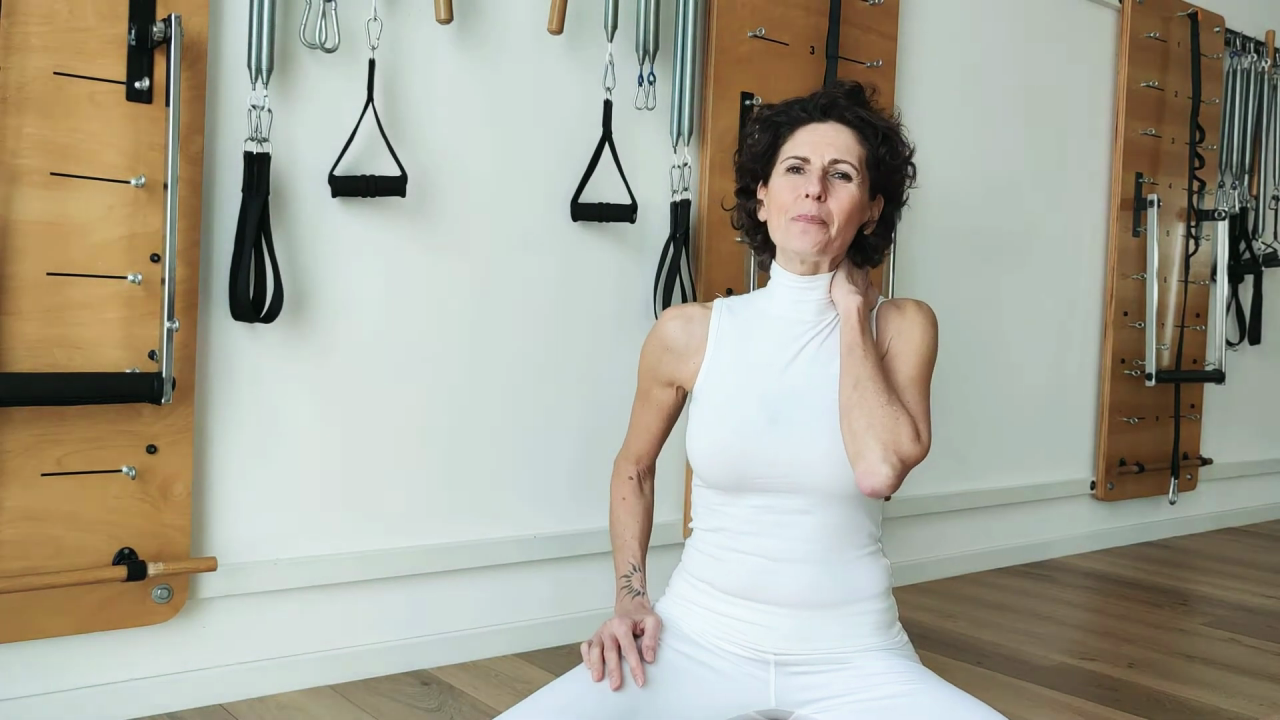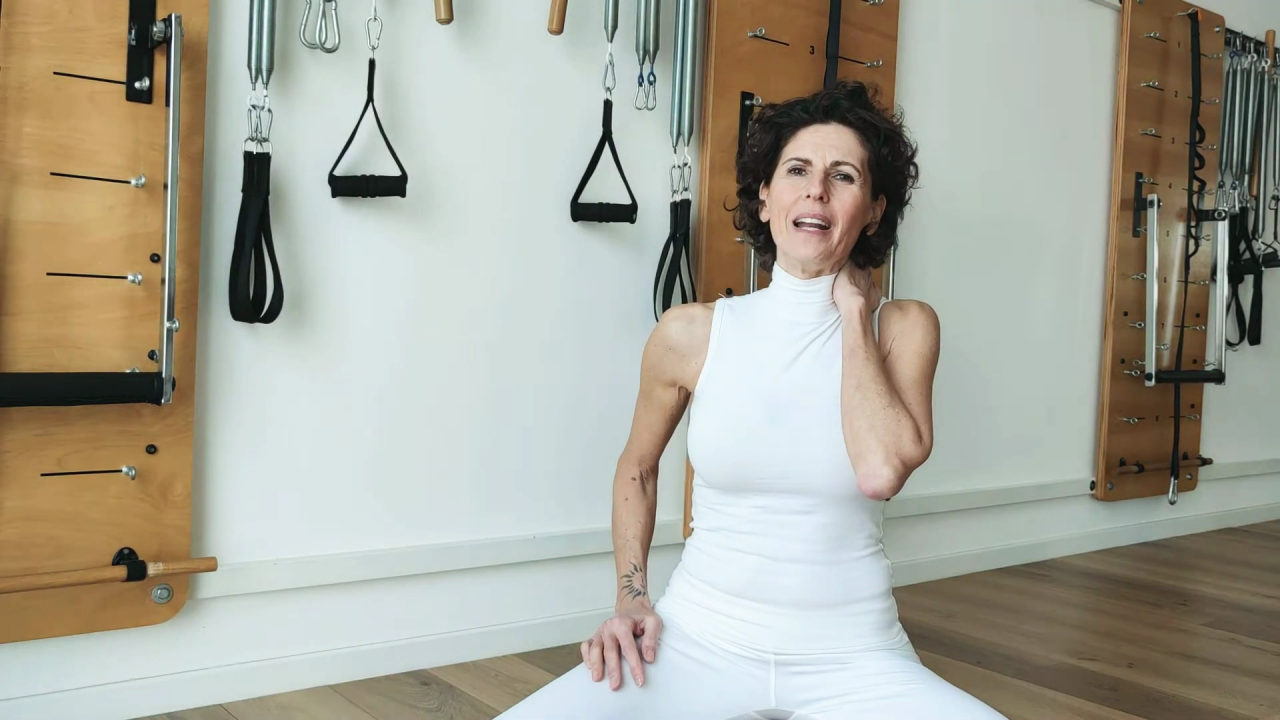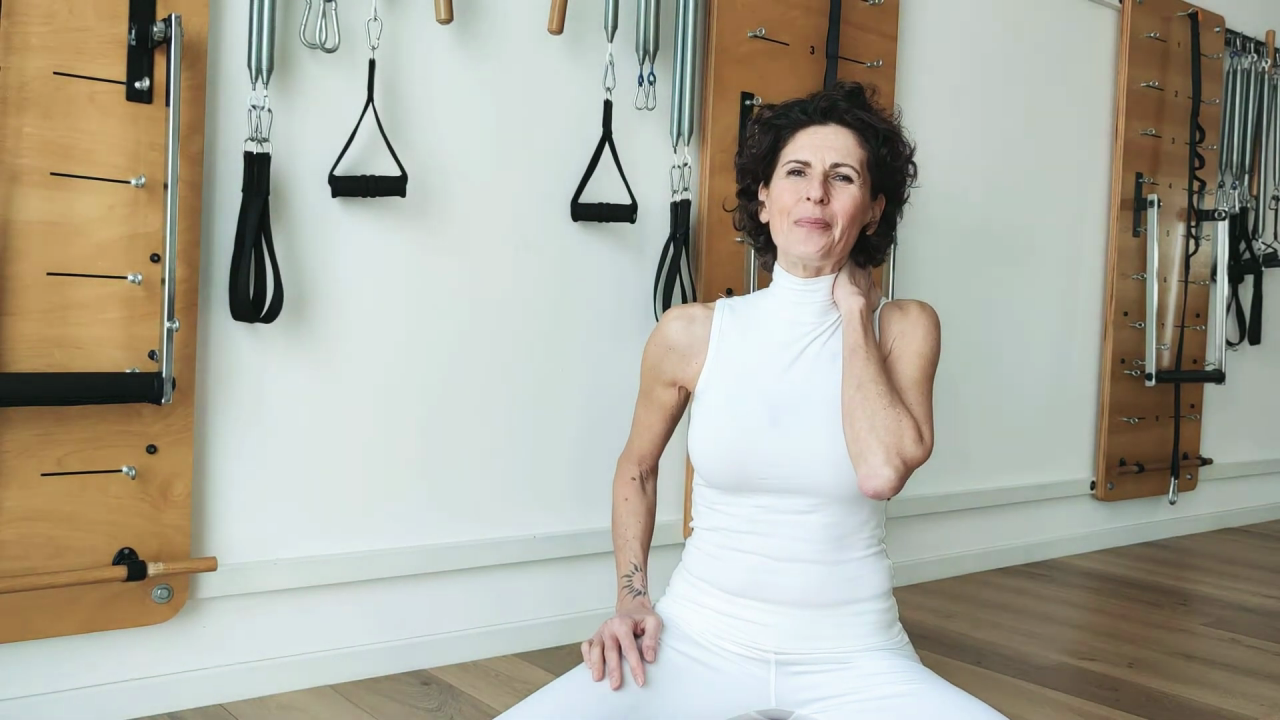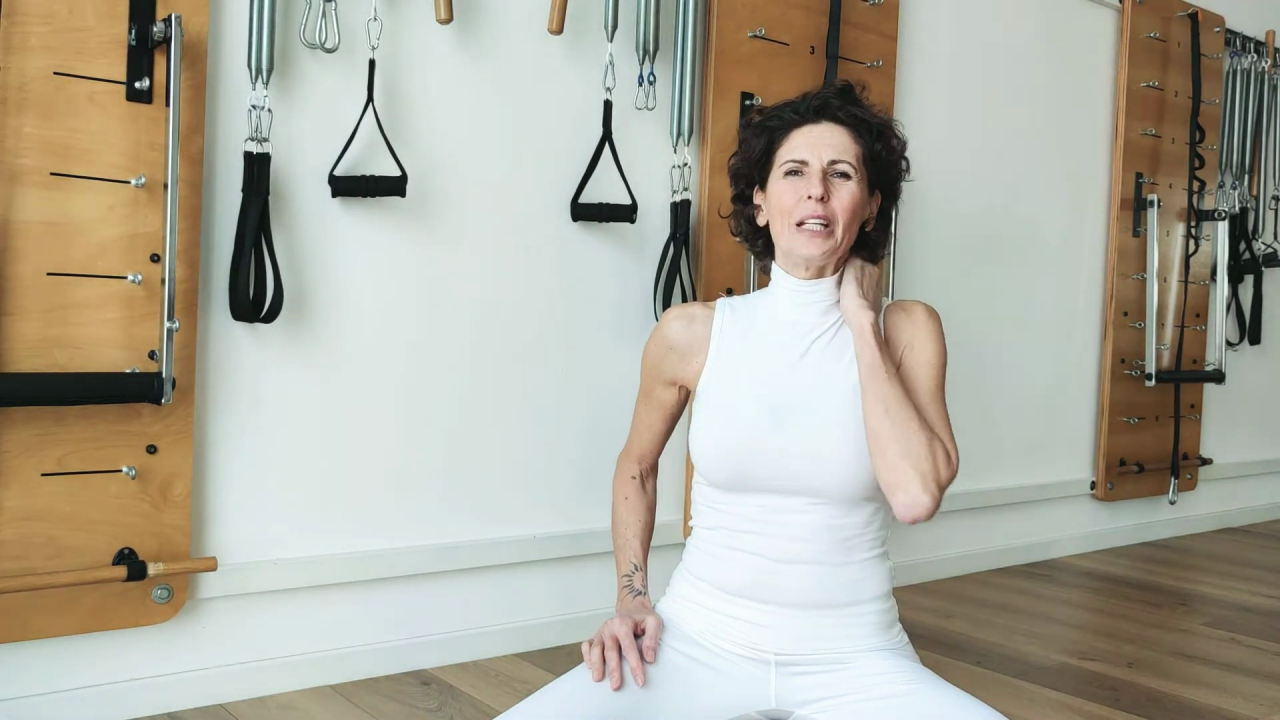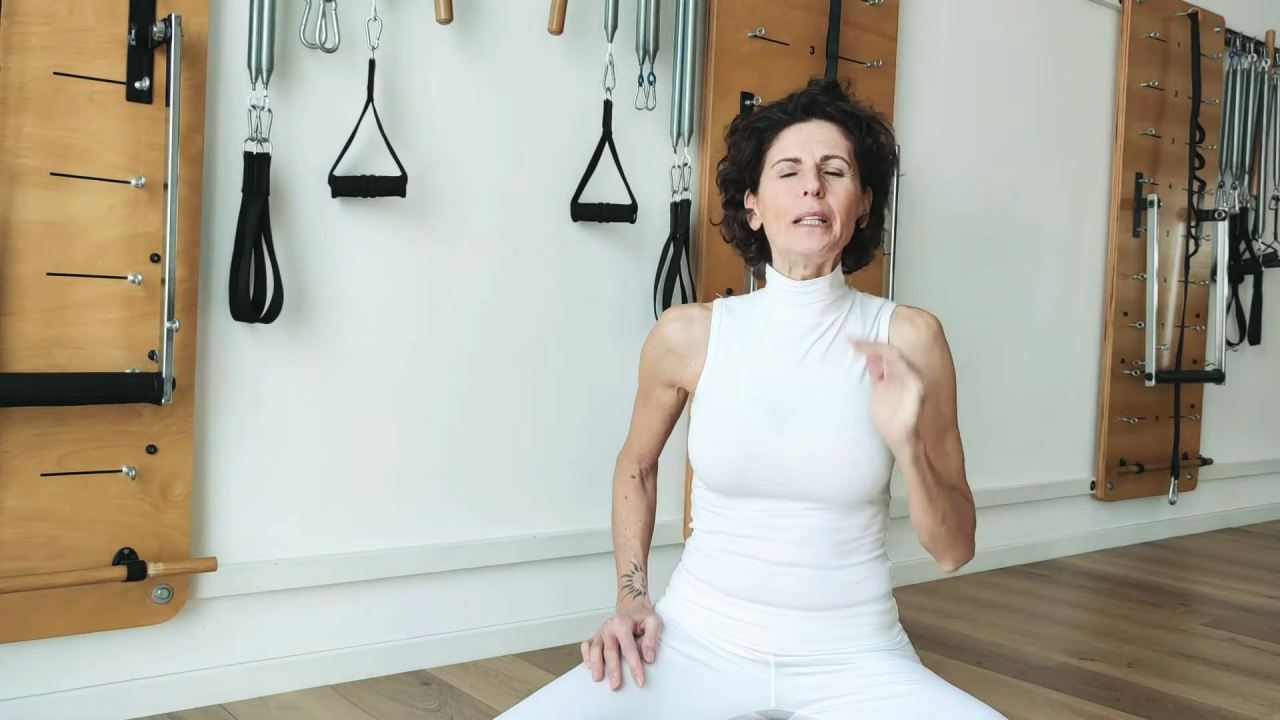
dt=0.3s
person 1, frame 1
left shoulder: (901, 325)
right shoulder: (687, 331)
left elbow: (880, 469)
right elbow: (633, 467)
left wrist: (851, 308)
right wrist: (628, 599)
left hip: (850, 657)
right hip: (699, 640)
person 1, frame 2
left shoulder: (903, 327)
right shoulder: (689, 332)
left elbow: (882, 471)
right elbow: (636, 467)
left wrist: (854, 310)
right wrist: (630, 599)
left hip: (850, 659)
right hip: (699, 640)
person 1, frame 3
left shoulder: (904, 326)
right shoulder: (690, 332)
left elbow: (882, 470)
right elbow: (636, 467)
left wrist: (854, 309)
right wrist: (630, 599)
left hip: (851, 657)
right hip: (699, 639)
person 1, frame 4
left shoulder: (906, 329)
right shoulder: (690, 331)
left elbow: (916, 494)
right elbow: (637, 466)
left wrist: (860, 319)
right wrist: (630, 599)
left hip: (852, 659)
right hip: (698, 640)
person 1, frame 5
left shoulder: (908, 340)
right shoulder: (688, 334)
left elbow: (955, 549)
right elbow: (635, 466)
left wrist: (906, 444)
right wrist: (631, 599)
left hip: (851, 659)
right hip: (699, 641)
